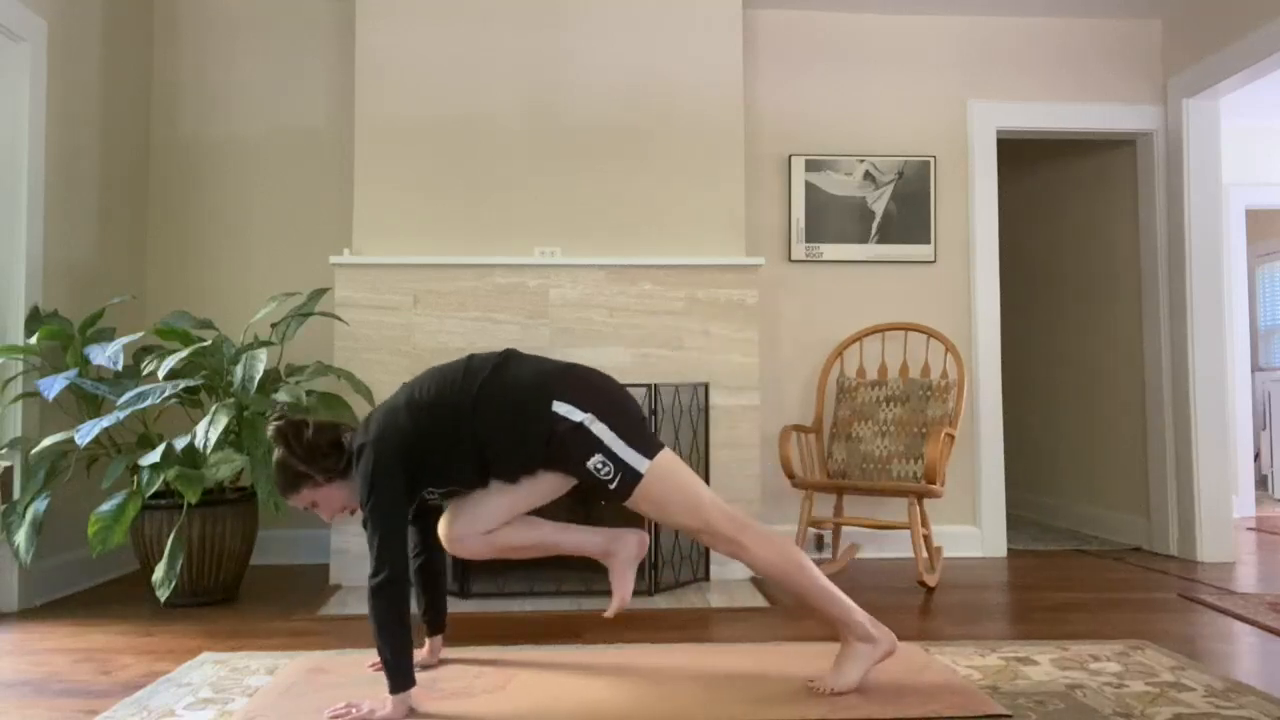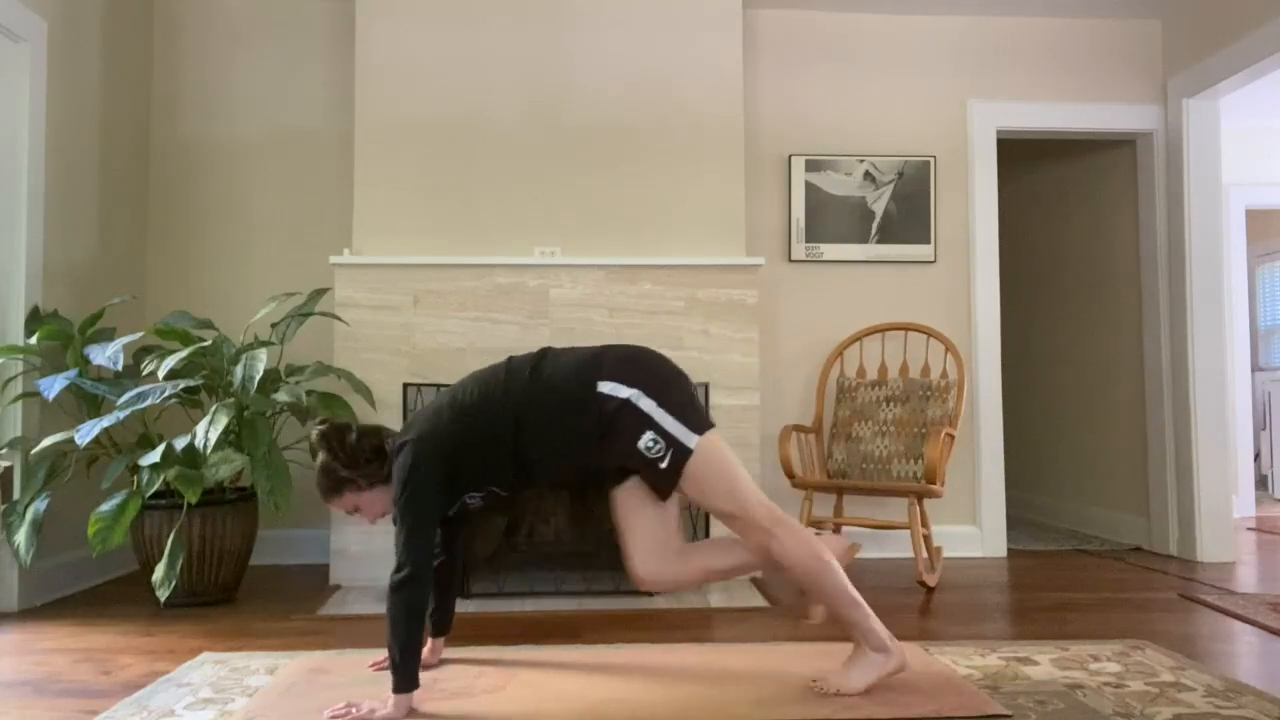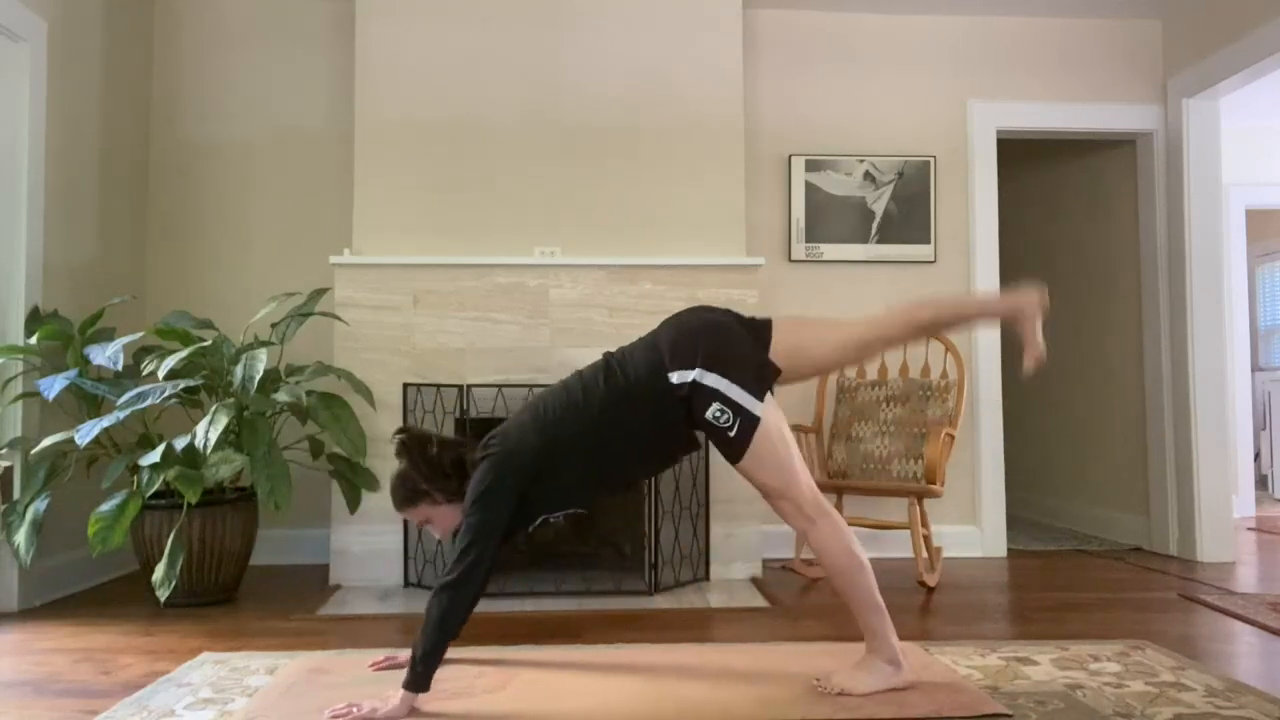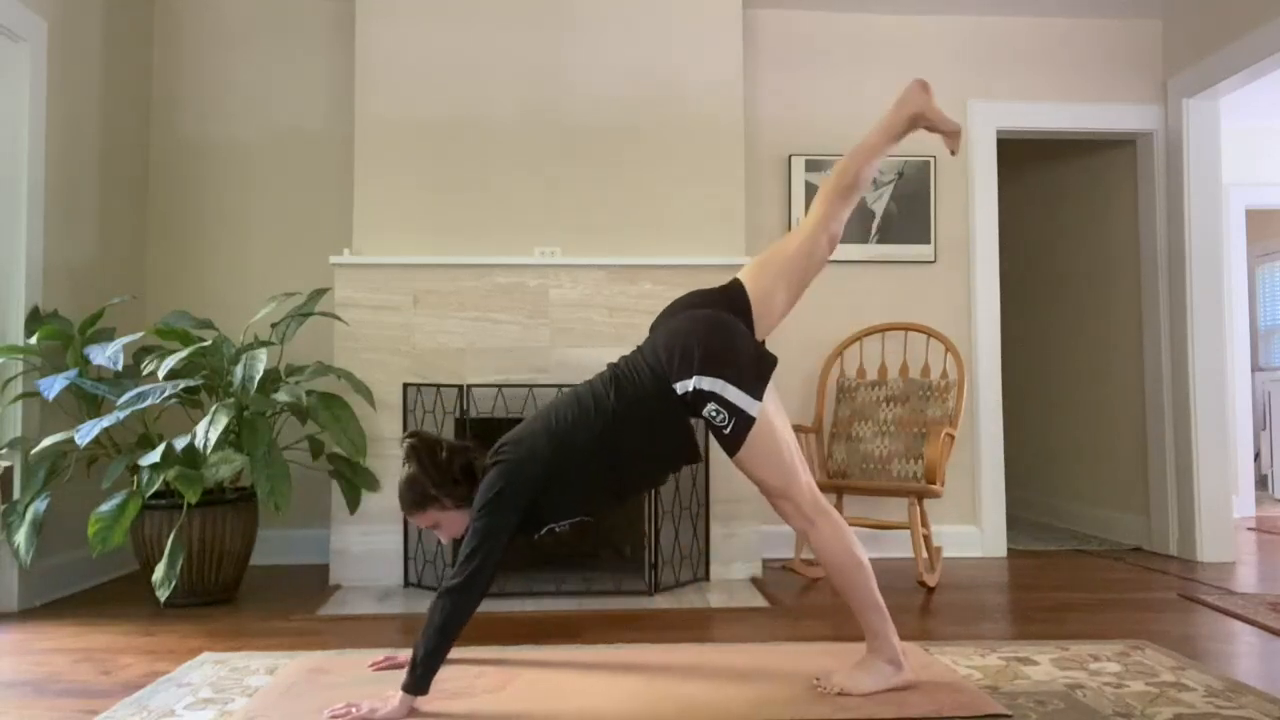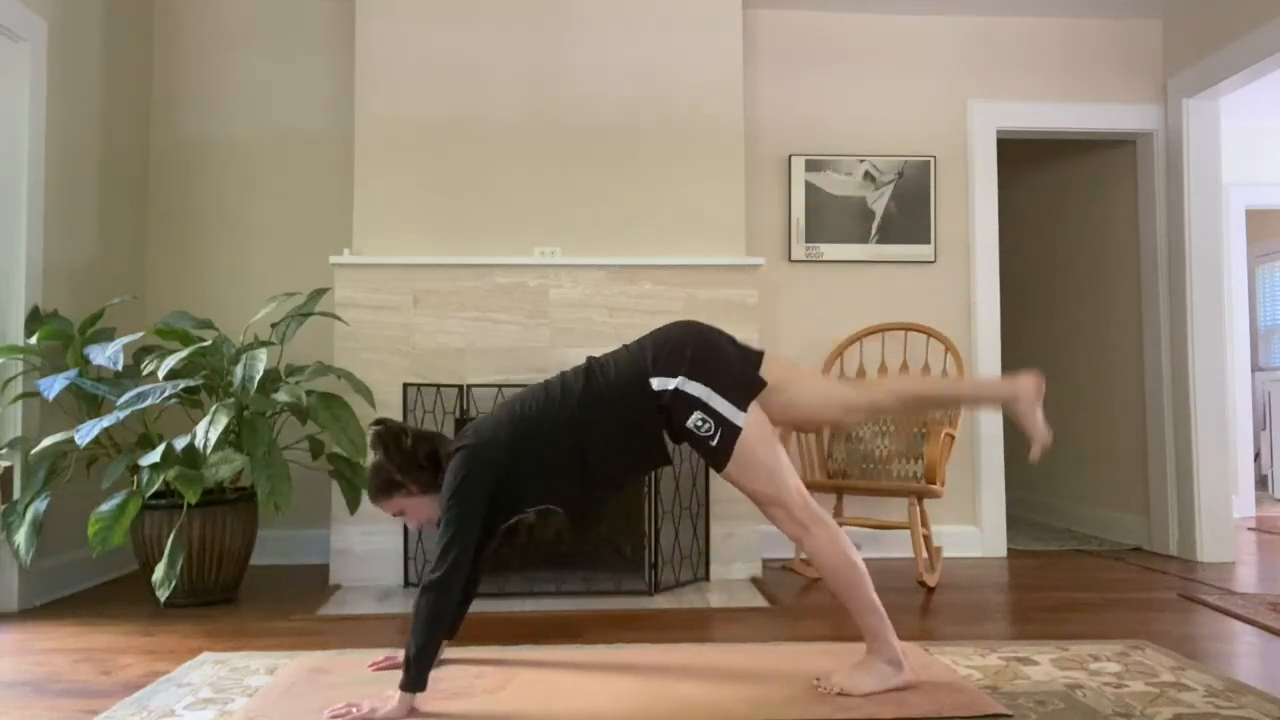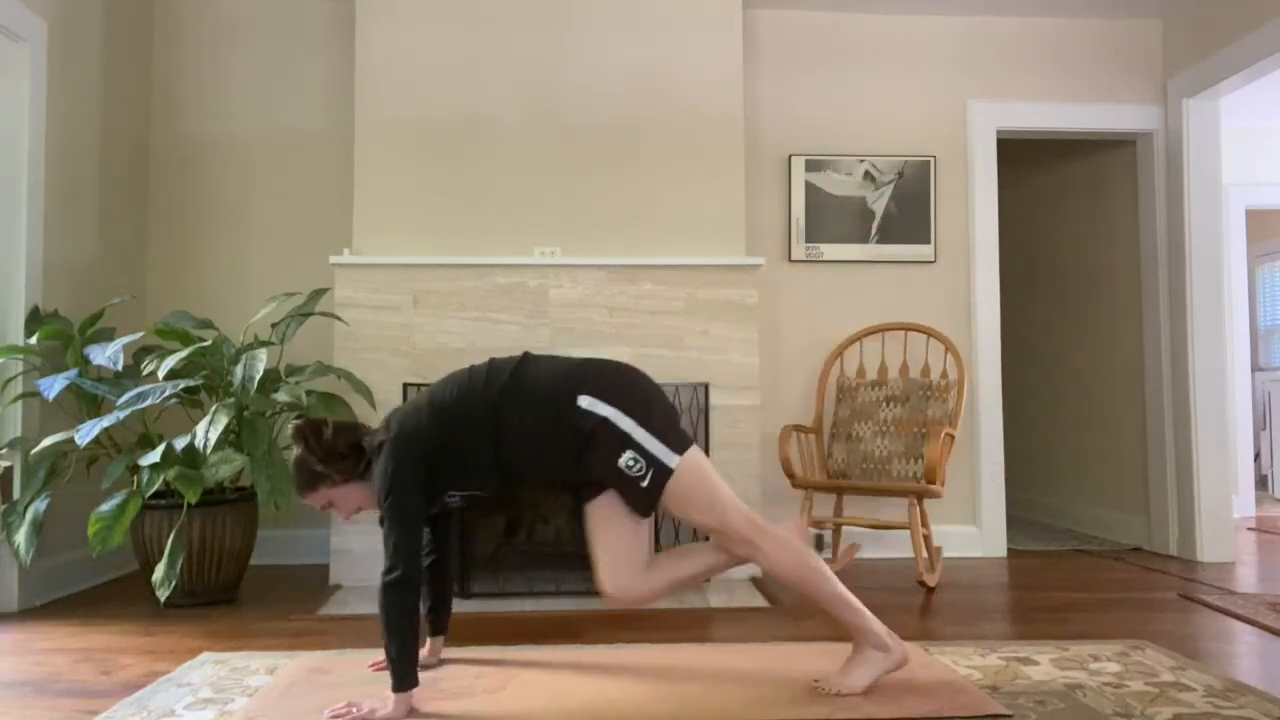
dt=0.4s
person 1, frame 1
left shoulder: (375, 456)
right shoulder: (394, 448)
left elbow: (387, 574)
right elbow: (424, 540)
right wrist: (433, 639)
left hip: (570, 412)
right hip: (555, 423)
left knee: (719, 525)
right knee: (460, 530)
left ankle: (863, 634)
right ankle: (611, 545)
person 1, frame 2
left shoulder: (414, 461)
right shoulder: (429, 459)
left elbow: (410, 574)
right elbow: (444, 548)
right wrist: (434, 639)
left hip: (620, 394)
right hip: (614, 404)
left knee: (756, 520)
right knee: (655, 570)
left ankle: (876, 646)
right ankle: (814, 558)
person 1, frame 3
left shoulder: (496, 475)
right shoulder: (492, 465)
left elbow: (460, 591)
right elbow: (464, 588)
right wrist: (425, 646)
left hip: (691, 370)
right hip: (689, 359)
left knee: (808, 513)
right knee: (864, 339)
left ankle: (886, 657)
right ankle: (1008, 306)
person 1, frame 4
left shoulder: (505, 480)
right shoulder: (501, 474)
left elbow: (465, 585)
right elbow: (465, 577)
right wrist: (423, 643)
left hip: (699, 366)
right hip: (692, 340)
left knee: (803, 508)
right knee: (819, 228)
left ankle: (886, 659)
right ankle: (911, 112)
person 1, frame 5
left shoulder: (468, 467)
right shoulder: (478, 462)
left elbow: (444, 575)
right elbow: (468, 562)
right wrist: (432, 643)
left hip: (677, 371)
right hip: (677, 372)
left knee: (795, 512)
right knee: (861, 402)
left ankle: (889, 657)
right ankle: (1009, 393)
person 1, frame 6
left shoulder: (394, 453)
right shoulder: (413, 450)
left elbow: (401, 572)
right elbow: (434, 538)
right wrist: (435, 638)
left hip: (599, 407)
right hip: (588, 425)
left knee: (737, 528)
right knee: (625, 585)
left ankle: (877, 642)
right ankle: (755, 546)
